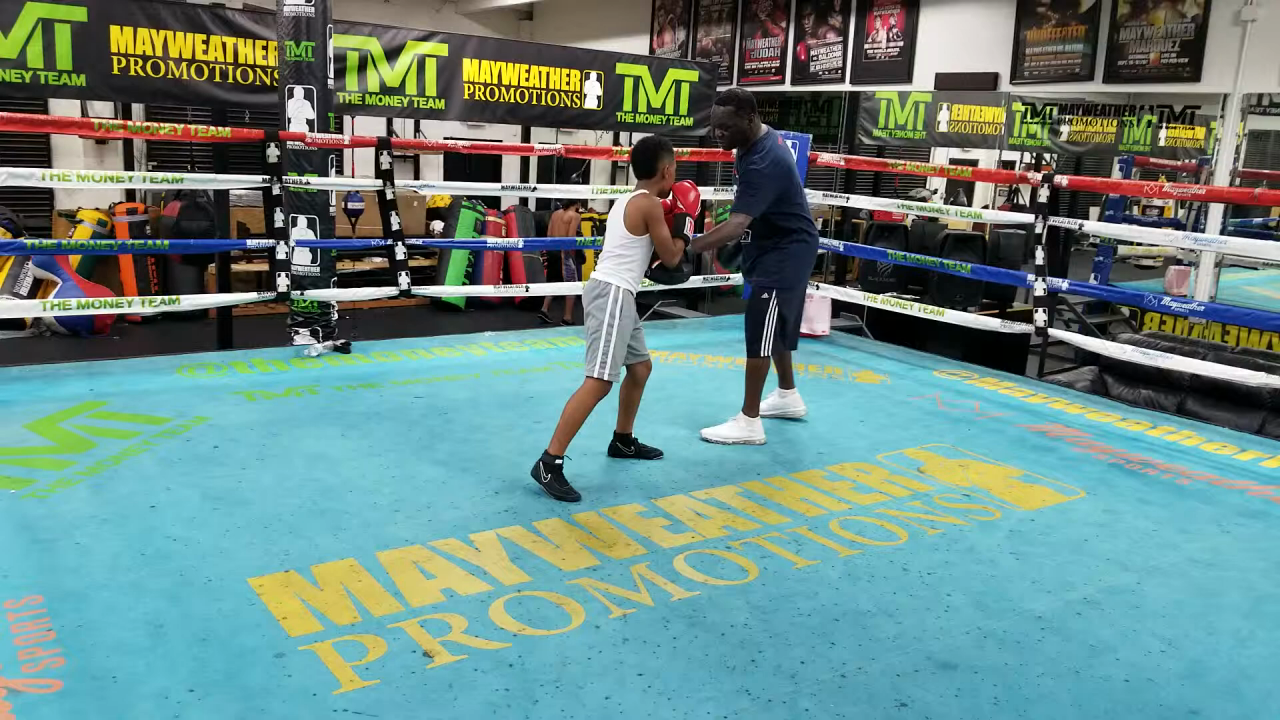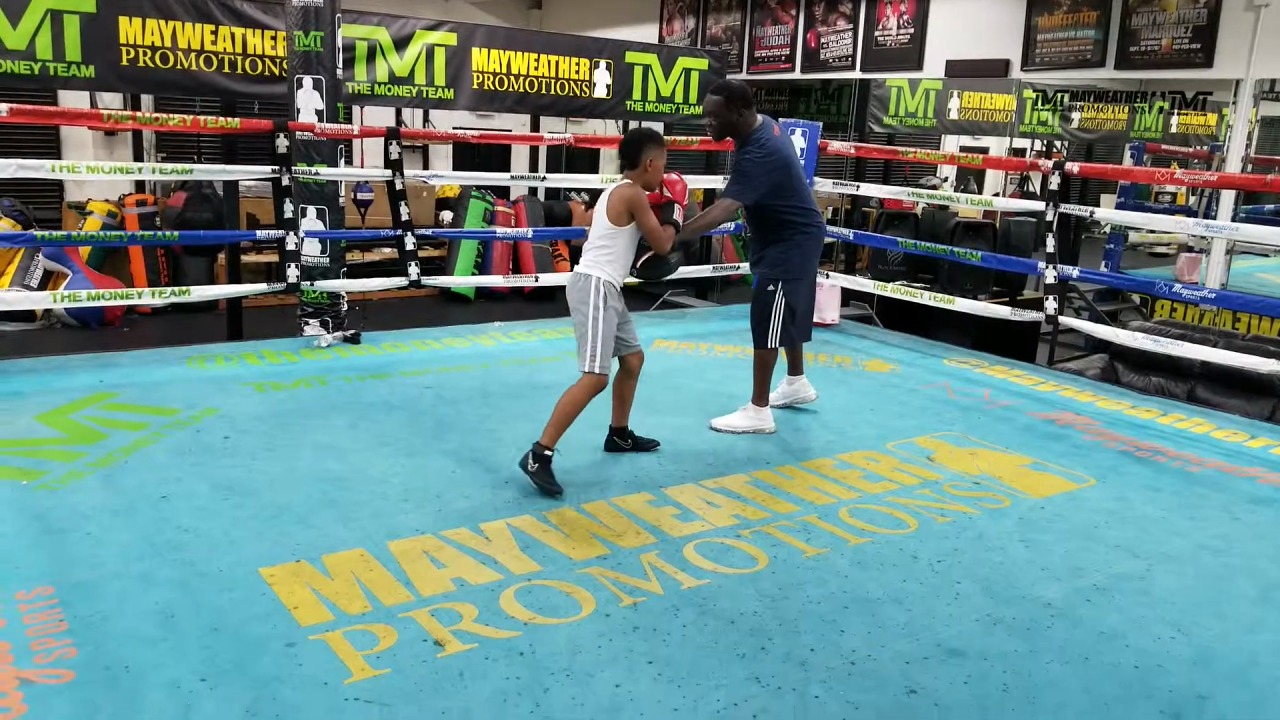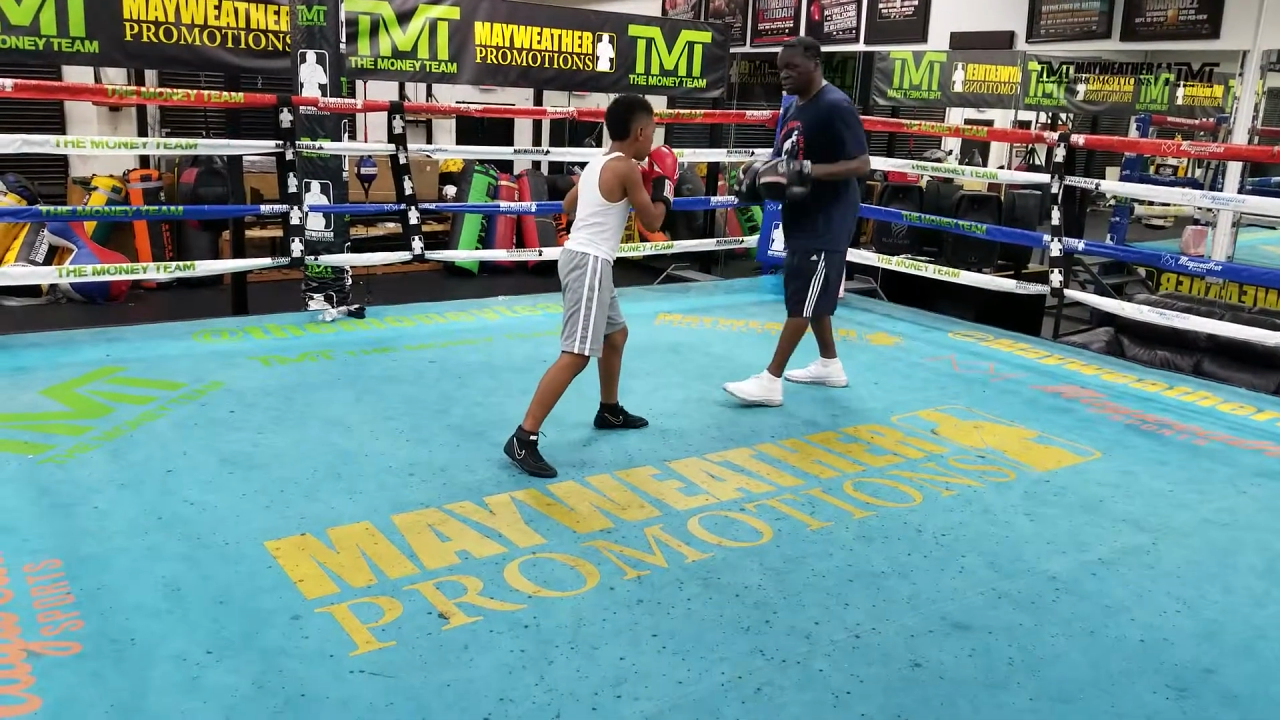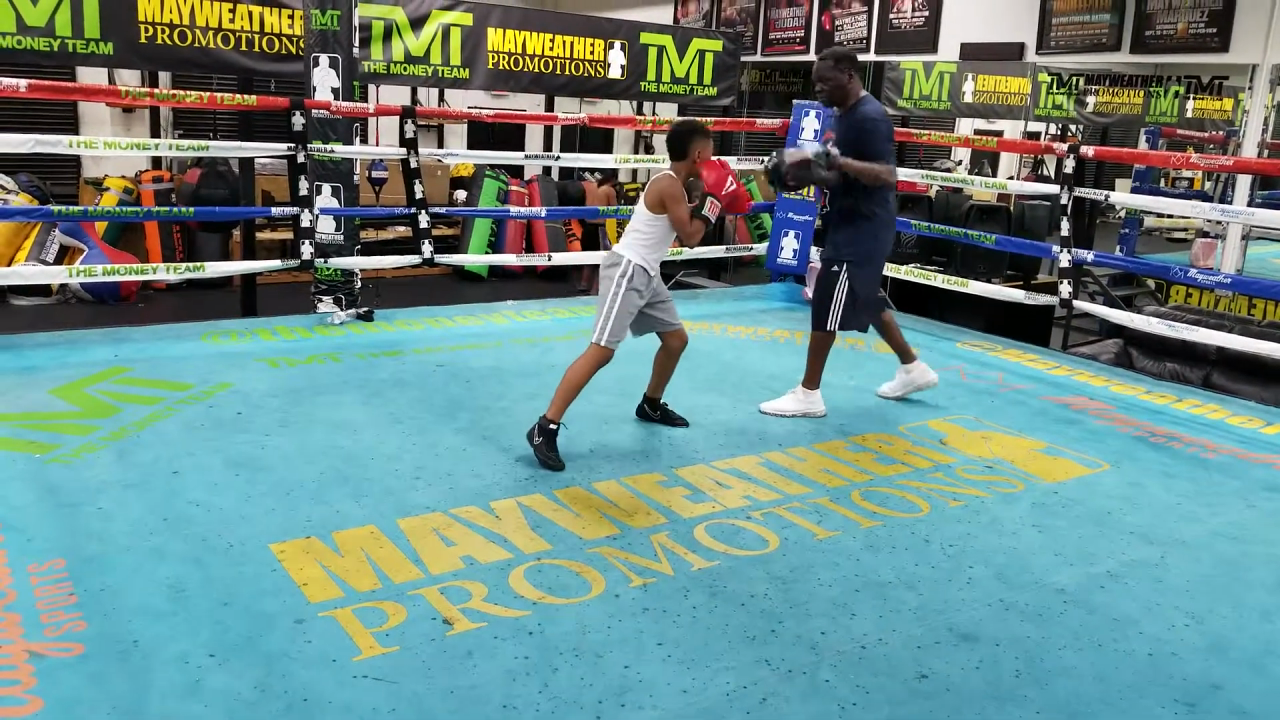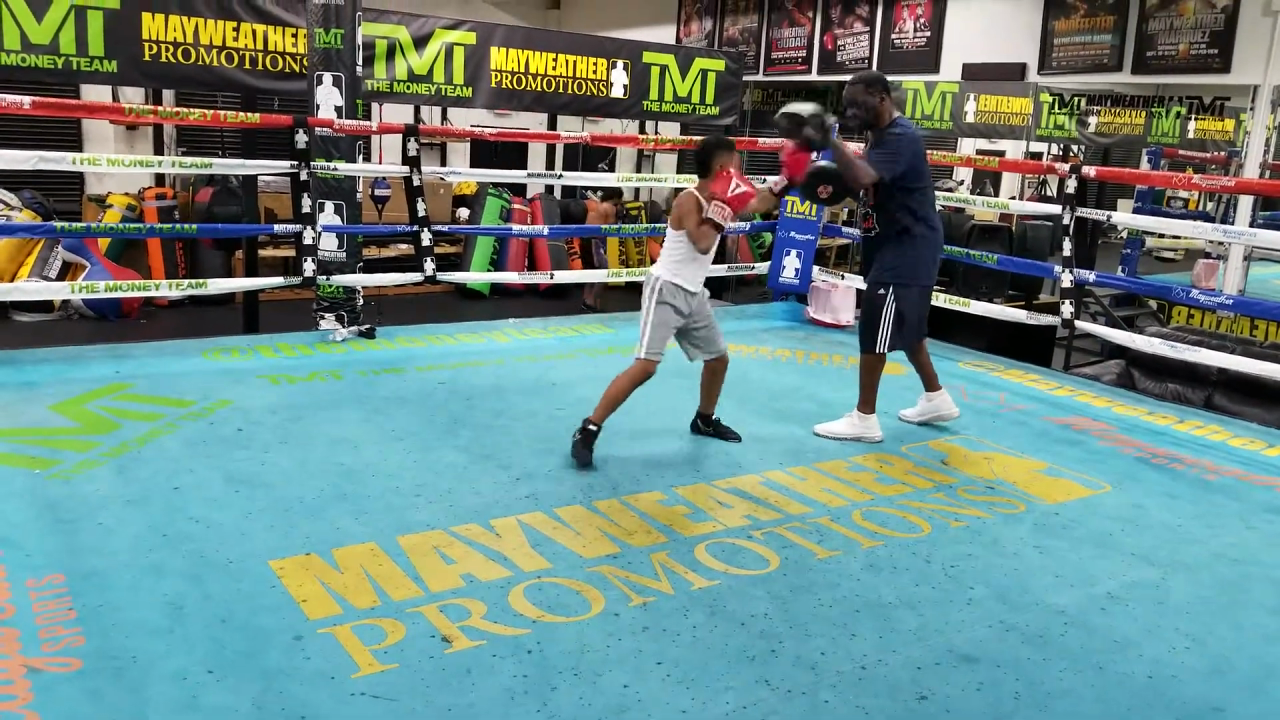
dt=1s
person 1, frame 1
left shoulder: (764, 161)
right shoulder: (758, 141)
left elbow: (736, 224)
left wrist: (688, 247)
right wrist: (735, 245)
left hip: (786, 249)
right hip: (774, 245)
left knee: (760, 330)
right knee: (774, 325)
left ankle: (749, 422)
right ankle: (787, 396)
person 1, frame 2
left shoulder: (760, 154)
right shoulder: (763, 126)
left elbow: (723, 210)
left wrist: (673, 236)
left hip: (791, 241)
right hip: (790, 235)
left knee: (767, 320)
right knee: (786, 314)
left ankle: (758, 411)
right ankle: (797, 383)
person 1, frame 3
left shoulder: (836, 106)
right shoulder: (795, 107)
left elbow: (860, 165)
left wrist: (807, 171)
right wrist: (767, 170)
left hip: (828, 217)
right hip: (802, 214)
left knee: (801, 297)
right knee: (812, 293)
left ankle: (771, 380)
right ankle: (829, 365)
person 1, frame 4
left shoulder: (869, 117)
right shoulder: (844, 114)
left elbow: (885, 175)
left wrist: (833, 161)
right wrist: (812, 167)
left hip: (861, 226)
right hip: (851, 224)
left knee: (826, 306)
right knee: (868, 301)
left ankle: (808, 394)
right ankle: (914, 369)
person 1, frame 5
left shoulder: (902, 137)
right shoulder: (884, 135)
left elbow: (861, 175)
right elbow: (868, 185)
left wrist: (827, 137)
left hip: (908, 247)
right hip: (902, 245)
left knee: (875, 330)
right knee: (904, 327)
left ankle: (863, 419)
right ankle: (936, 399)
person 2, frame 1
left shoulder: (626, 201)
right shoulder: (650, 204)
right elbow: (671, 257)
right wrist: (685, 219)
left hip: (615, 294)
right hip: (612, 295)
left knee: (640, 367)
right knee: (598, 382)
left ankle: (623, 441)
right ankle: (549, 463)
person 2, frame 2
left shoulder: (614, 193)
right shoulder: (633, 194)
right elbow: (662, 245)
right wrist: (673, 207)
left hip: (604, 287)
right hip: (594, 287)
left knee: (632, 358)
right knee: (594, 376)
left ankle: (619, 435)
right ankle: (539, 455)
person 2, frame 3
left shoulder: (597, 164)
right shoulder: (625, 168)
left elbow: (568, 206)
right elbow: (652, 223)
right wrist: (664, 181)
left hip: (585, 259)
right hip: (590, 263)
left knee: (616, 335)
right knee: (576, 355)
left ankle: (609, 411)
right ankle: (523, 440)
person 2, frame 4
left shoulder: (675, 183)
right shoulder: (670, 186)
left elbow: (679, 223)
right elbow: (690, 237)
left wrist: (710, 198)
right wrist: (713, 199)
left hip: (646, 273)
right hip: (626, 270)
left knee: (676, 338)
right knee: (601, 350)
left ankle: (651, 405)
right ankle: (545, 429)
person 2, frame 5
left shoulder: (710, 199)
right shoulder: (689, 200)
left elbow: (751, 206)
right elbow: (702, 245)
right wrist: (723, 206)
left hip: (694, 293)
right hip: (665, 290)
left knee: (718, 359)
right knee: (645, 367)
left ankle: (705, 420)
right ankle: (587, 431)
